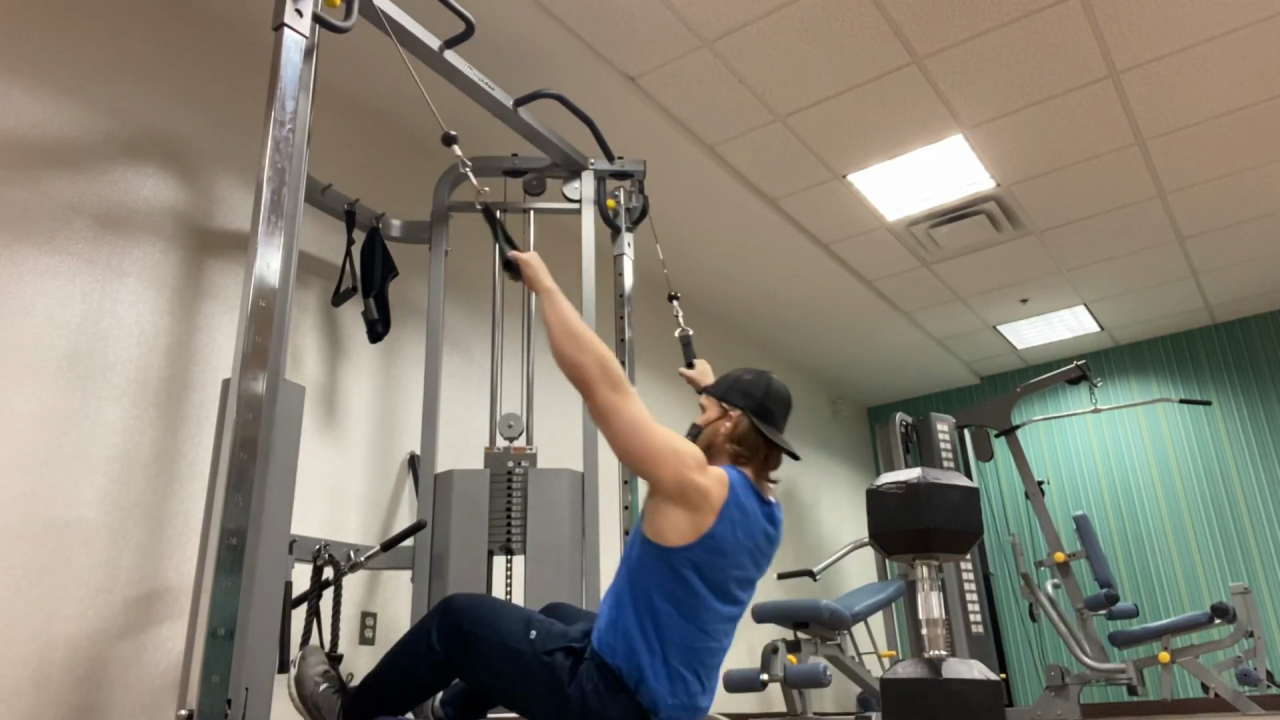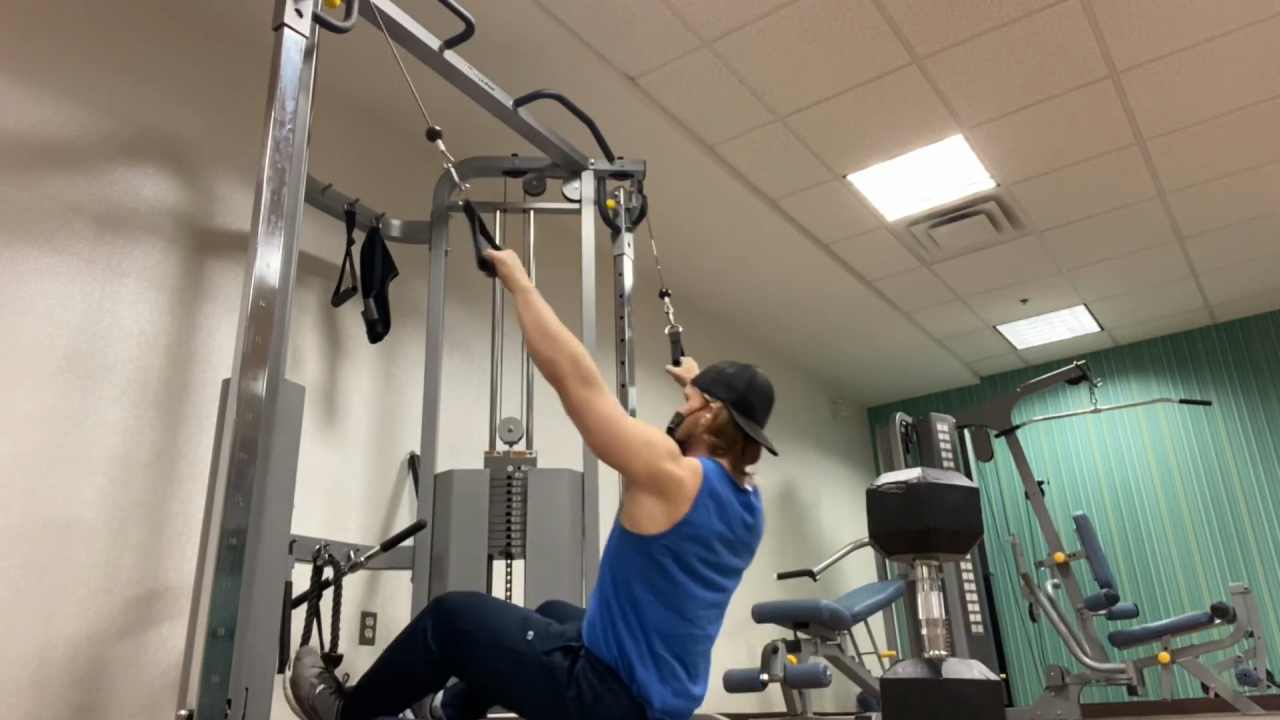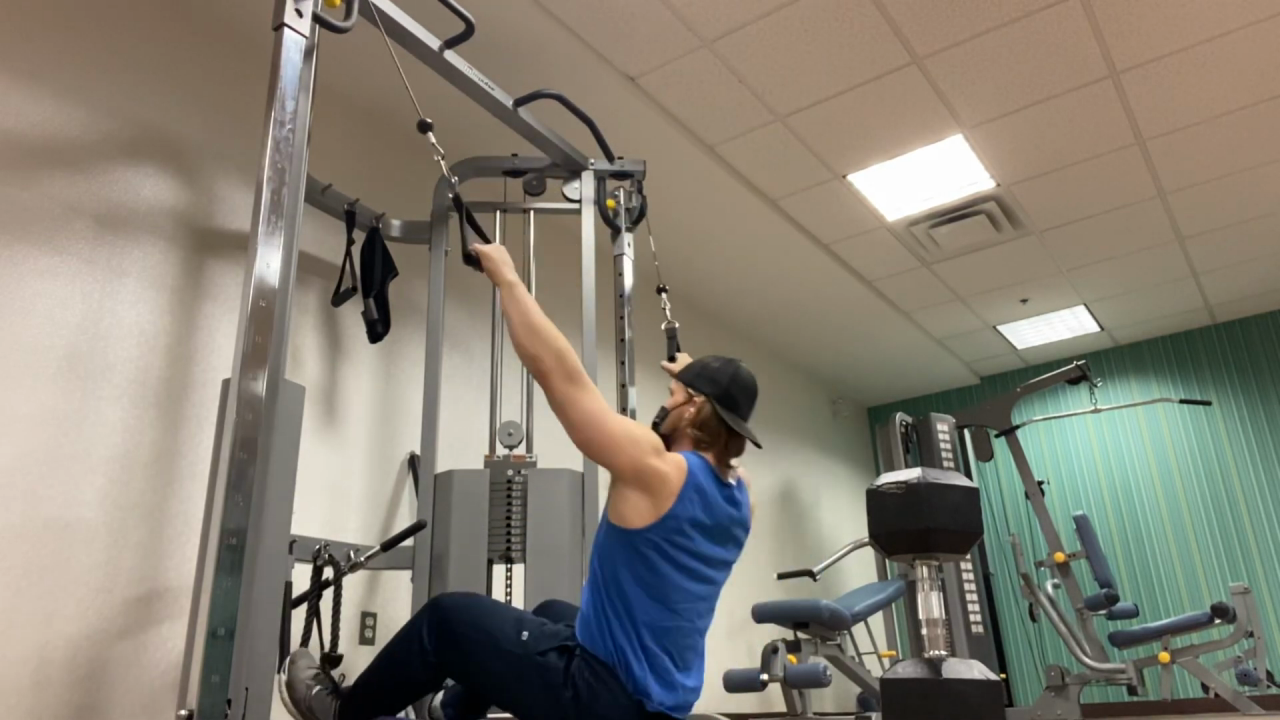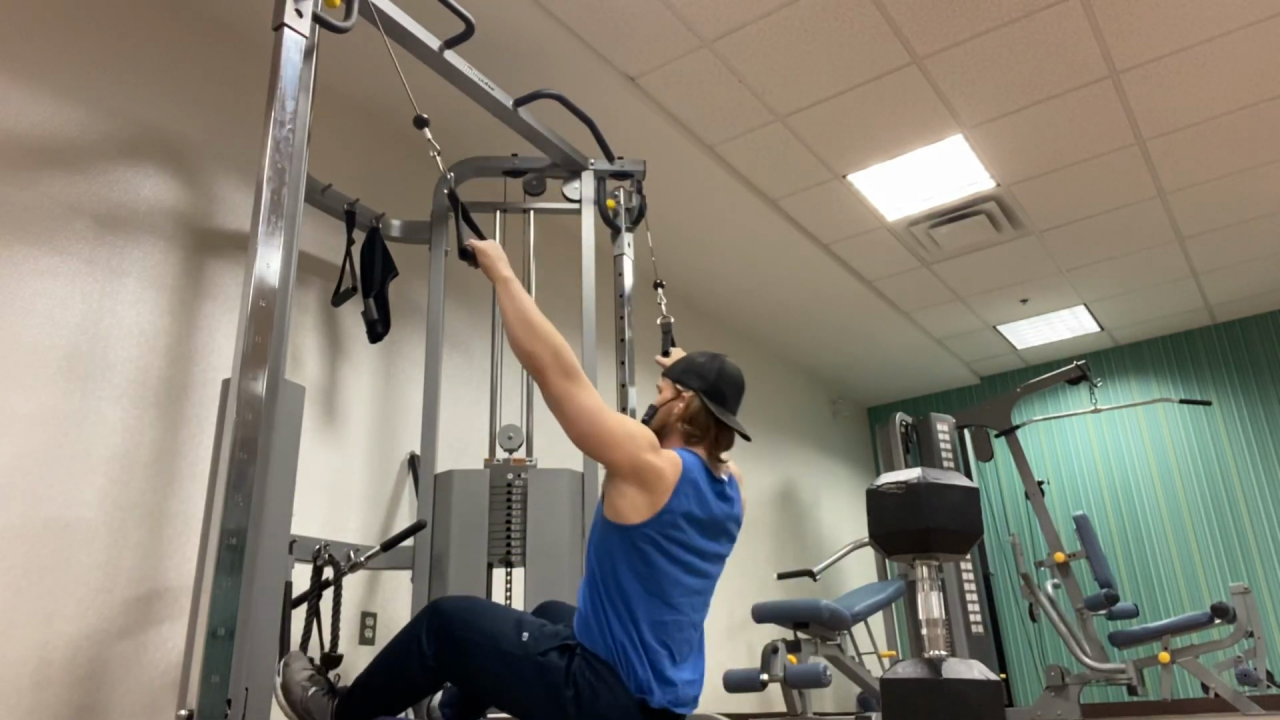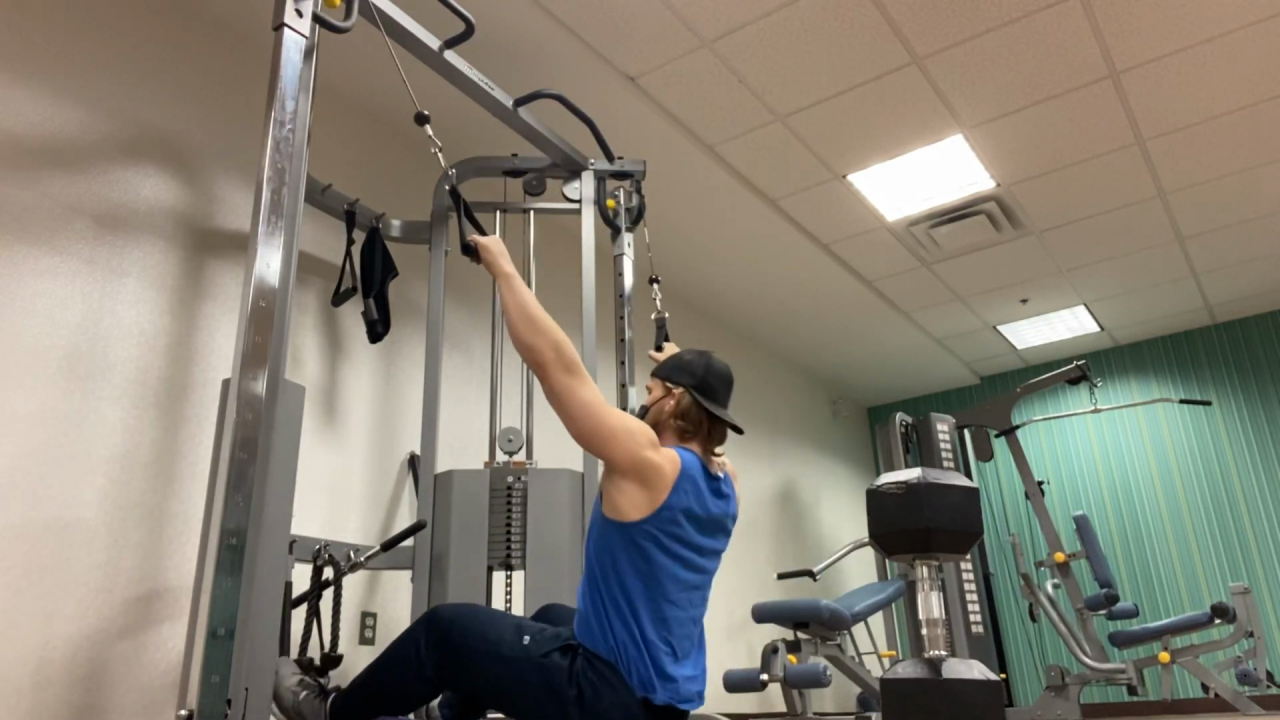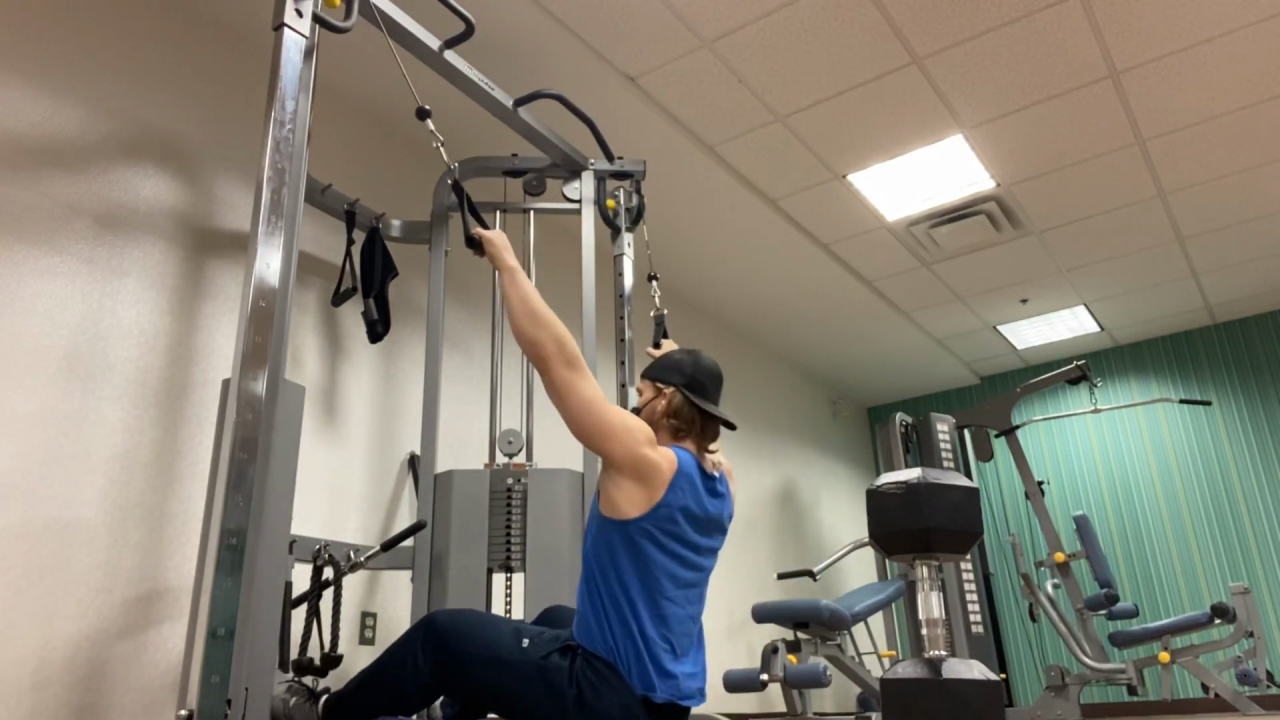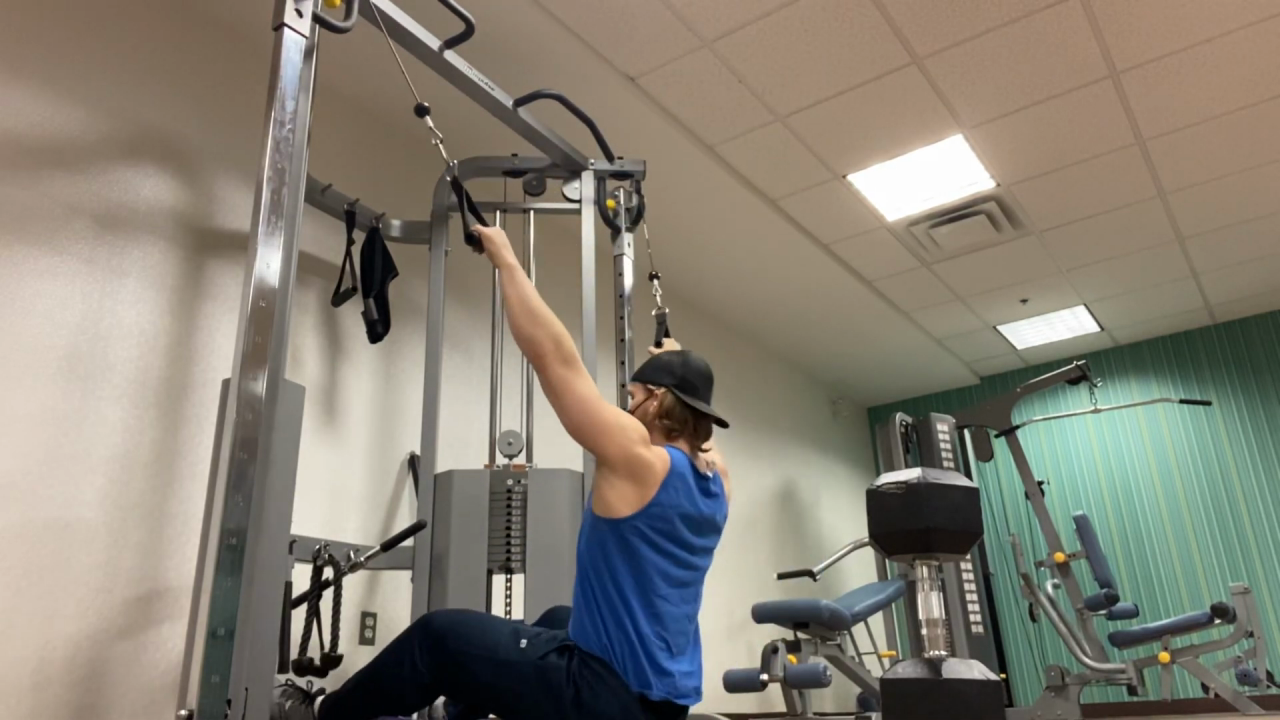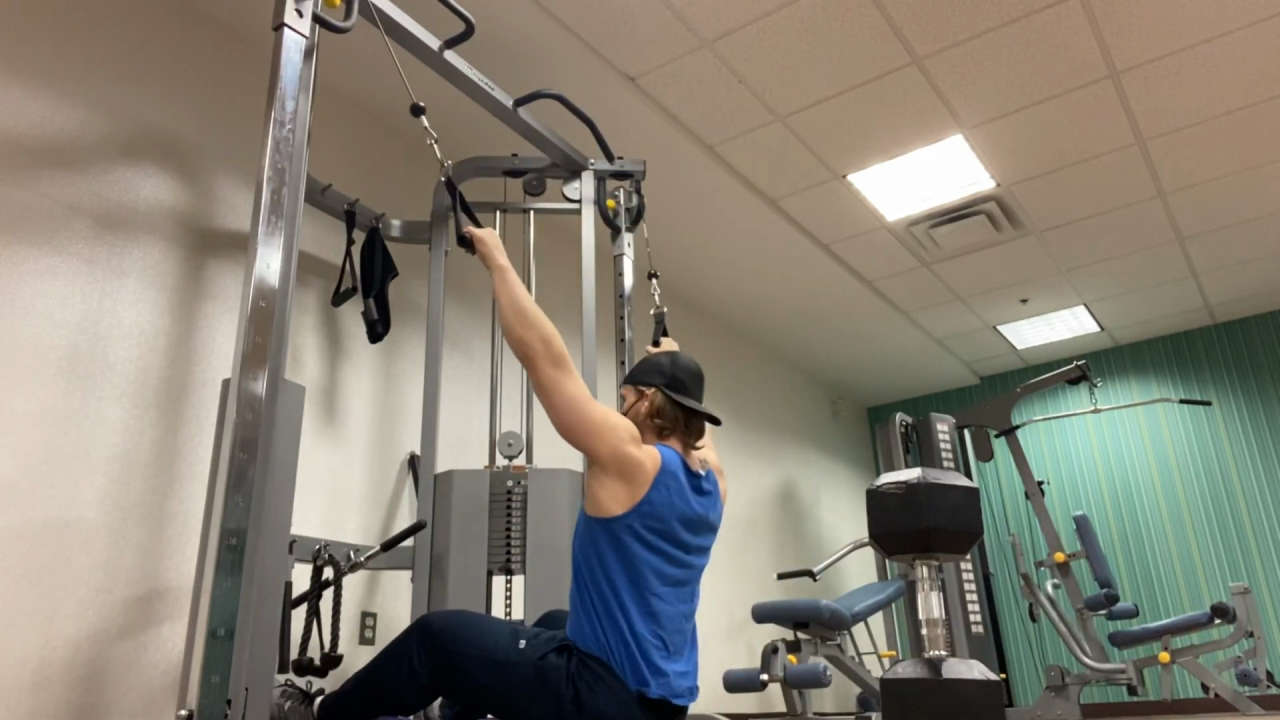
dt=0.1s
person 1, frame 1
left shoulder: (697, 484)
right shoulder: (764, 509)
left elbow: (602, 381)
right elbow: (740, 429)
left wrist: (544, 284)
right wrist: (709, 386)
left knee: (459, 618)
right knee: (563, 619)
person 1, frame 2
left shoulder: (672, 474)
right shoulder: (746, 498)
left elbow: (573, 378)
right elbow: (722, 423)
left wrist: (520, 284)
right wrist: (695, 379)
left knee: (454, 616)
right knee: (556, 617)
person 1, frame 3
left shoulder: (655, 469)
right shoulder: (735, 493)
left elbow: (557, 372)
right elbow: (715, 415)
left wrist: (506, 277)
right wrist: (690, 373)
left knee: (449, 617)
right knee: (554, 615)
person 1, frame 4
left shoulder: (650, 466)
right shoulder: (728, 486)
left elbow: (554, 368)
left wrist: (501, 273)
right wrist: (681, 369)
left knee: (448, 622)
right knee: (551, 616)
person 1, frame 5
left shoulder: (647, 462)
right shoulder: (723, 482)
left elbow: (554, 363)
right elbow: (703, 414)
left wrist: (503, 268)
right wrist: (677, 364)
left knee: (448, 628)
right knee: (555, 620)
person 1, frame 6
left shoulder: (644, 460)
right shoulder: (718, 480)
left elbow: (556, 358)
right elbow: (695, 412)
left wrist: (506, 262)
right wrist: (673, 361)
left knee: (444, 635)
right knee: (556, 623)
person 1, frame 7
left shoulder: (638, 459)
right shoulder: (714, 480)
left elbow: (554, 357)
right elbow: (693, 414)
left wrist: (505, 259)
right wrist: (675, 360)
left knee: (441, 635)
right knee: (558, 625)
person 1, frame 8
left shoulder: (630, 459)
right shoulder: (709, 478)
left elbow: (545, 357)
right elbow: (690, 420)
left wrist: (497, 261)
right wrist: (669, 360)
left knee: (440, 636)
right knee: (554, 628)
